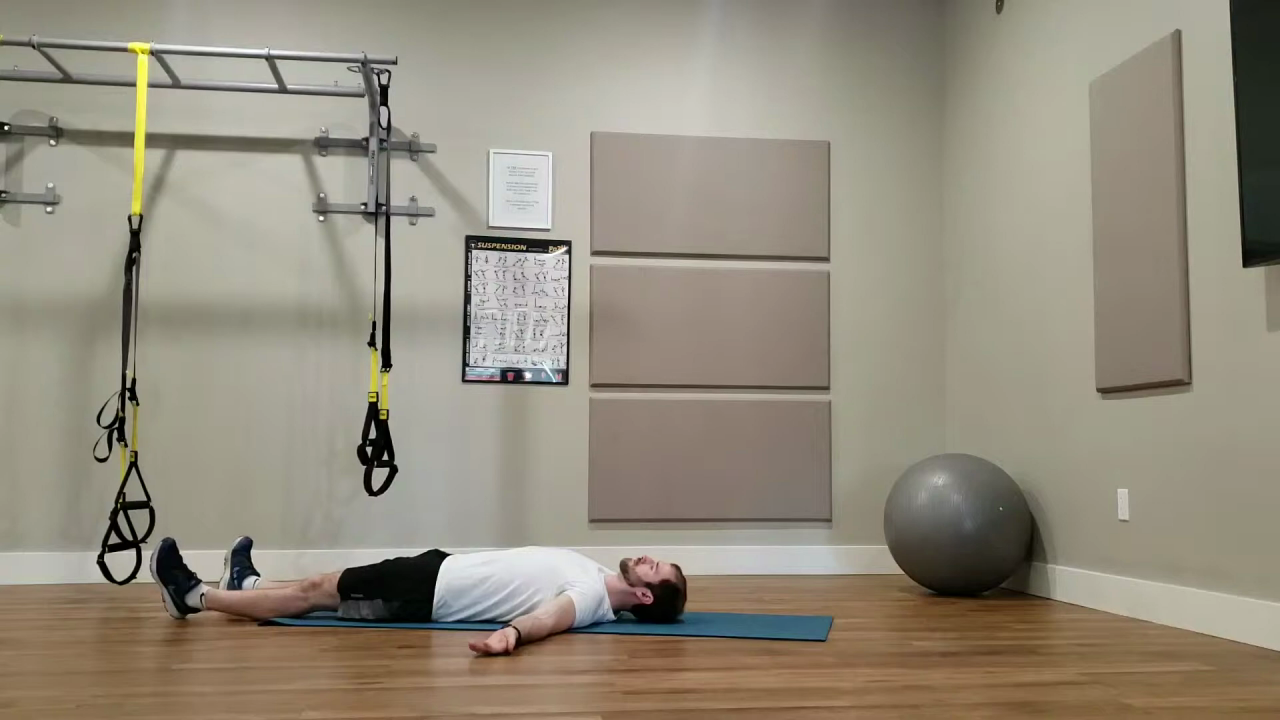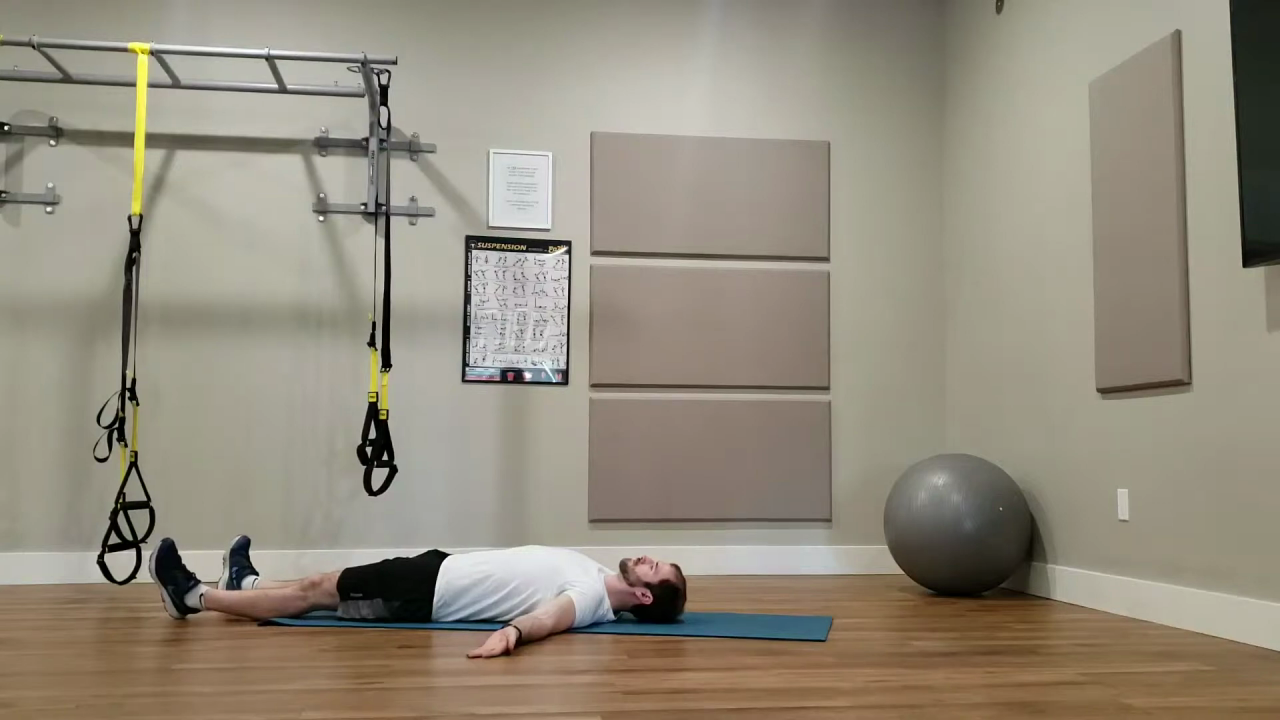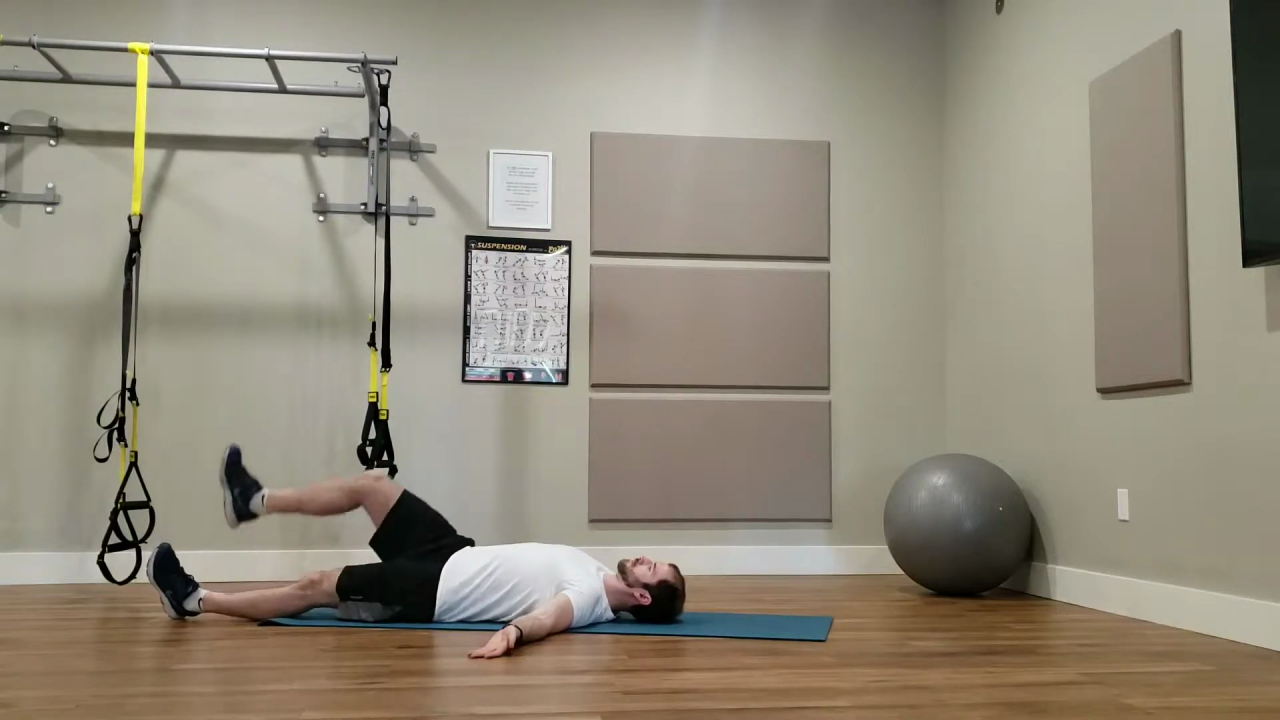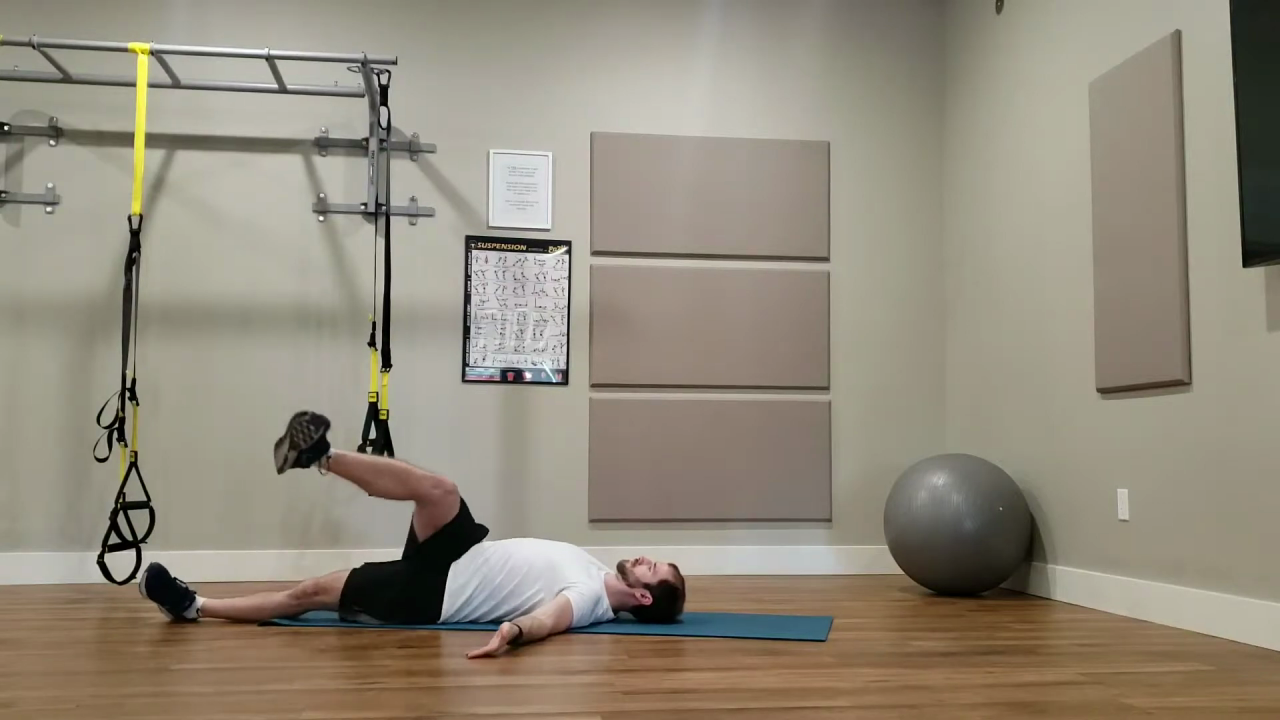
dt=0.5s
person 1, frame 1
left shoulder: (591, 599)
right shoulder: (595, 574)
left elbow: (551, 616)
left wrist: (511, 631)
left hip: (431, 595)
right hip: (444, 567)
left knee: (317, 592)
right knee: (330, 579)
left ankle: (195, 595)
right ankle: (251, 583)
person 1, frame 2
left shoulder: (591, 598)
right shoulder: (598, 574)
left elbow: (552, 615)
left wrist: (514, 629)
left hip: (433, 594)
right hip: (445, 567)
left knee: (317, 592)
right knee: (334, 575)
left ankle: (194, 595)
right ankle: (249, 583)
person 1, frame 3
left shoulder: (589, 599)
right shoulder: (596, 570)
left elbow: (552, 614)
left wrist: (514, 631)
left hip: (430, 594)
right hip: (455, 553)
left knee: (315, 588)
right knee: (372, 485)
left ankle: (193, 599)
right ankle: (254, 501)
person 1, frame 4
left shoulder: (589, 600)
right shoulder: (595, 569)
left elbow: (552, 616)
left wrist: (515, 630)
left hip: (435, 596)
right hip: (461, 558)
left knee: (336, 576)
